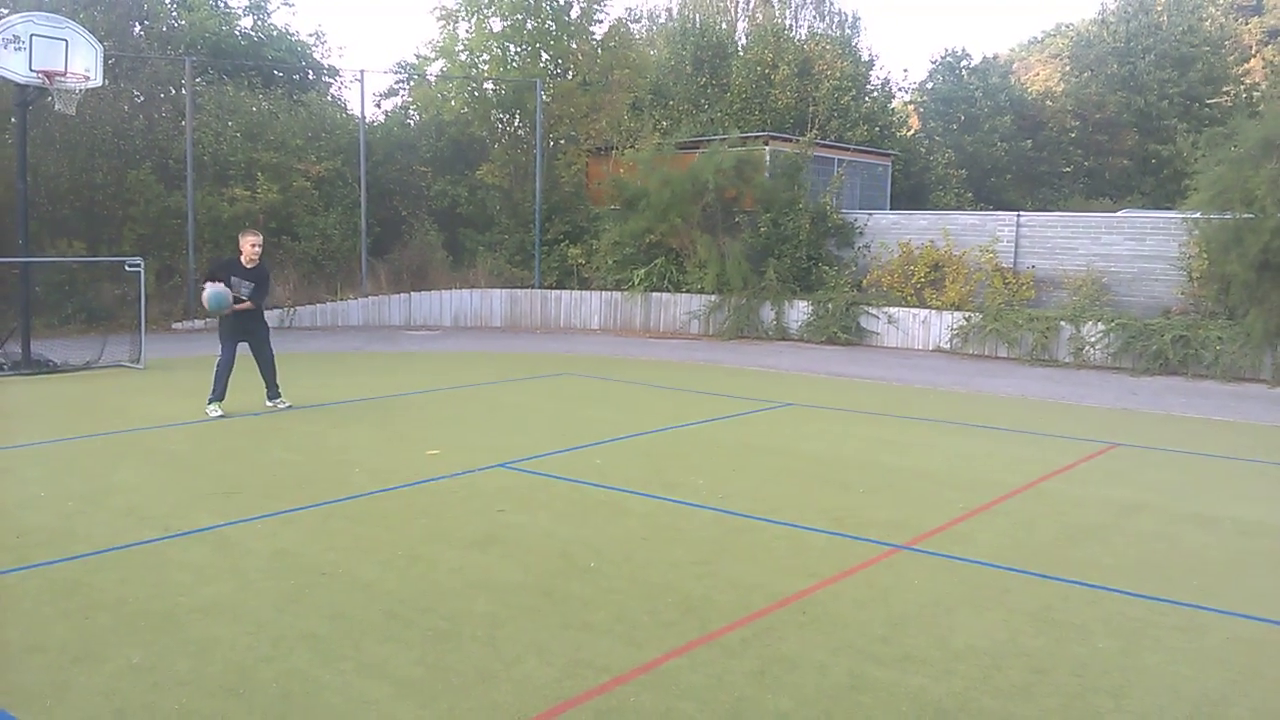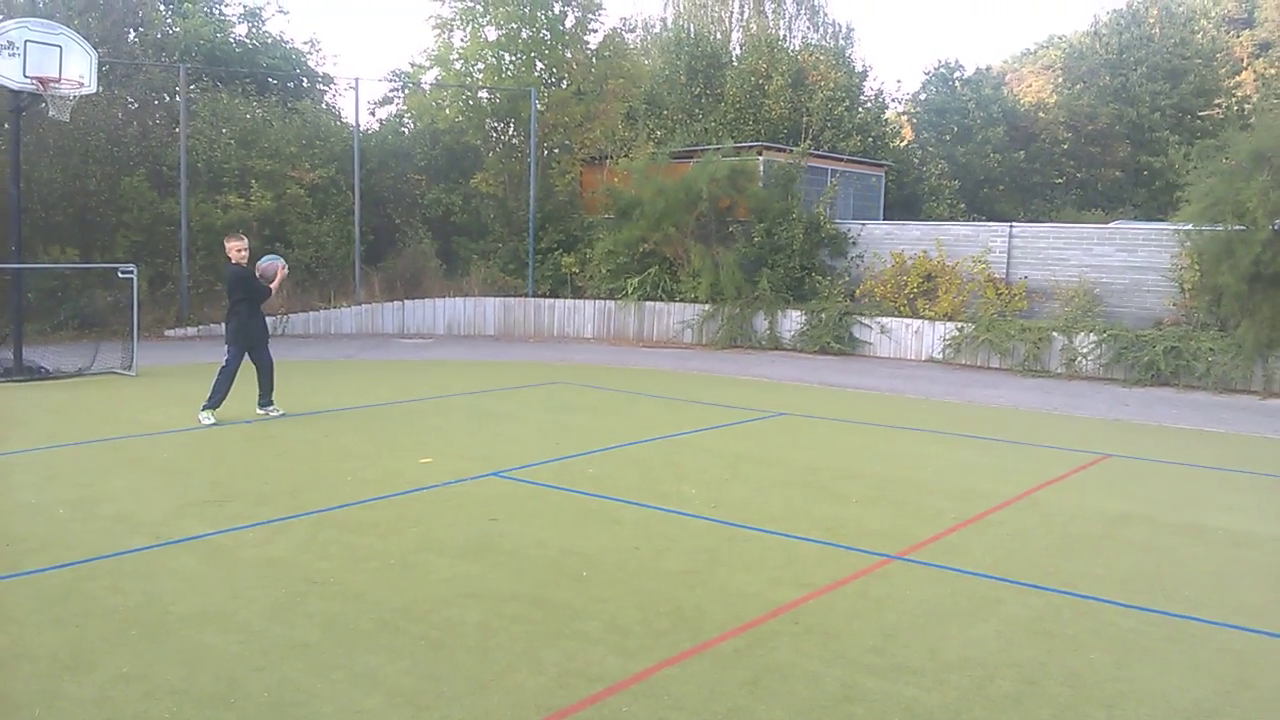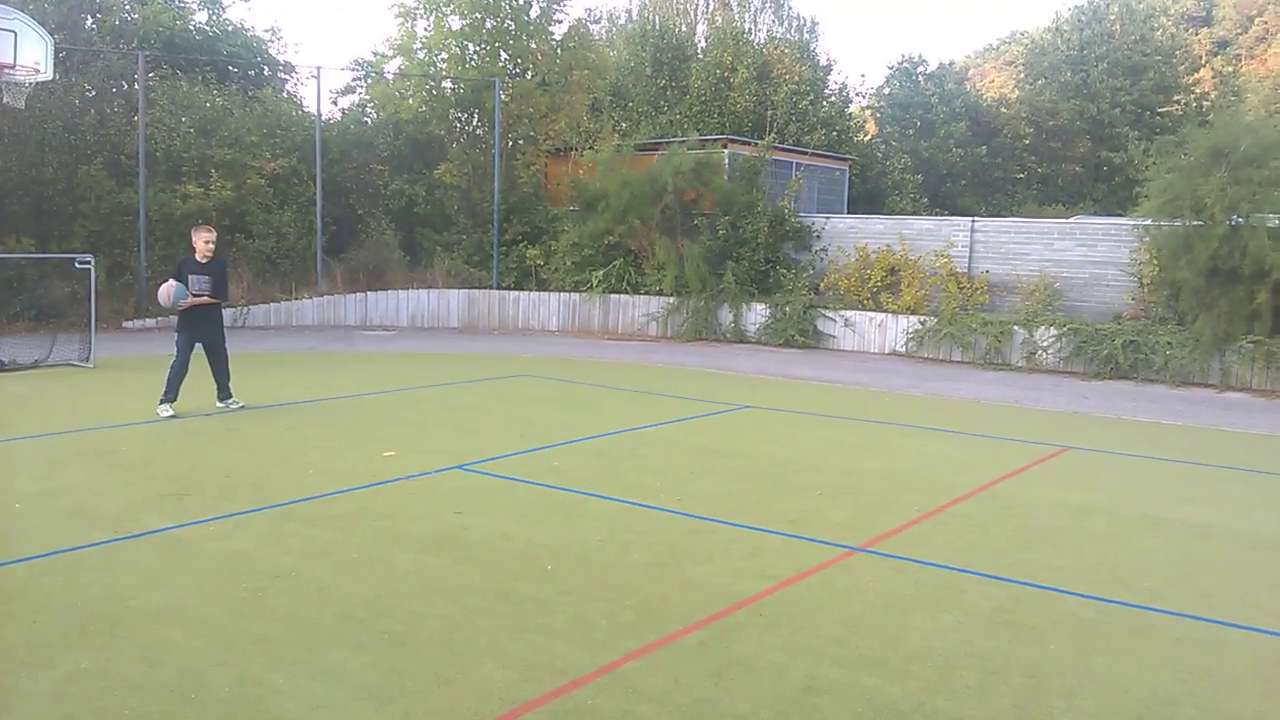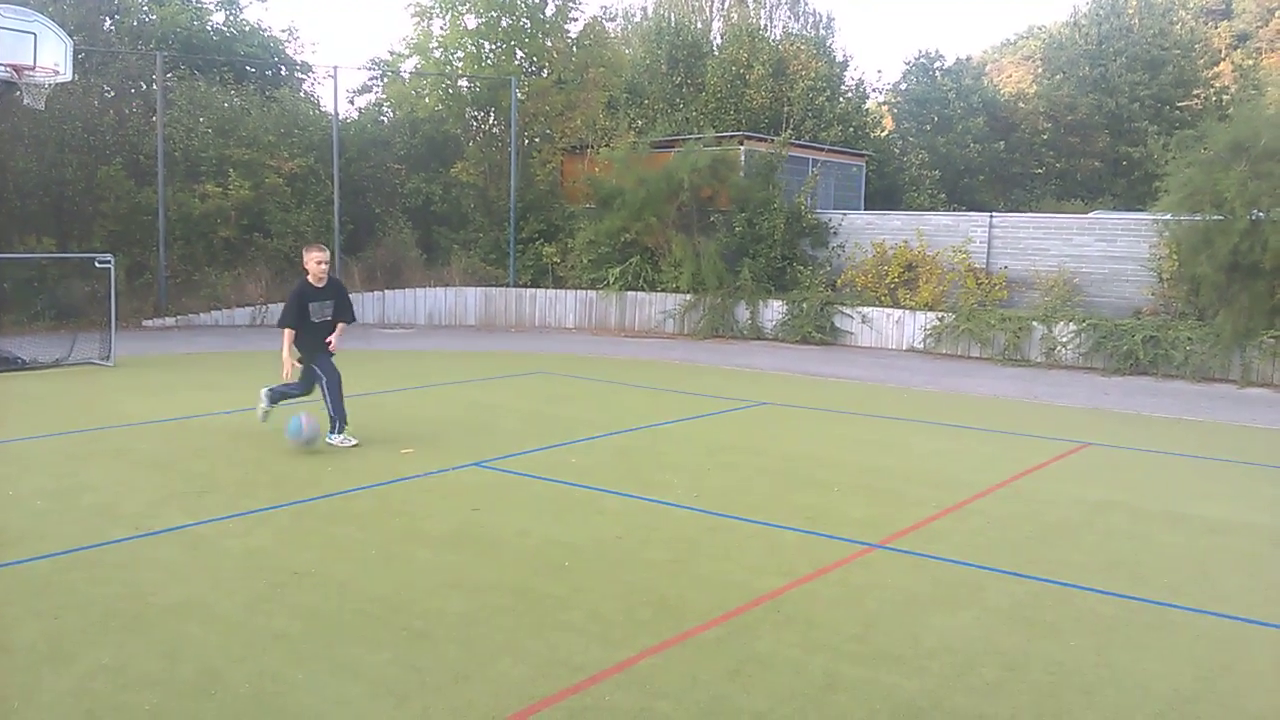
dt=1s
person 1, frame 1
left shoulder: (262, 271)
right shoulder: (227, 264)
left elbow: (255, 302)
right elbow: (208, 281)
left wrist: (234, 306)
left hip: (254, 321)
right hip: (230, 322)
left knee: (267, 358)
right knee: (226, 359)
left ankle: (273, 396)
right ankle: (214, 402)
person 1, frame 2
left shoulder: (244, 271)
right shoulder: (237, 273)
left elbow: (256, 293)
right elbow: (264, 294)
left wrist: (273, 279)
right wrist: (279, 279)
left hip: (254, 329)
right hip: (238, 330)
left knee: (266, 365)
right knee: (229, 369)
left ankle: (265, 404)
right ankle: (208, 409)
person 1, frame 3
left shoulder: (219, 265)
right shoulder: (184, 263)
left elbow: (220, 297)
left wrist: (195, 301)
left hip: (211, 322)
right hip: (187, 322)
left knee: (220, 360)
right knee: (180, 362)
left ankle: (224, 397)
right ankle: (166, 402)
person 1, frame 4
left shoulder: (337, 287)
right shoulder: (301, 291)
left elbow: (344, 317)
right elbow: (289, 325)
left wrist: (336, 334)
right wrist: (286, 354)
left hip: (327, 341)
right hip: (308, 342)
left knee: (306, 386)
right knee: (331, 377)
left ankle: (271, 394)
right ankle: (336, 432)
